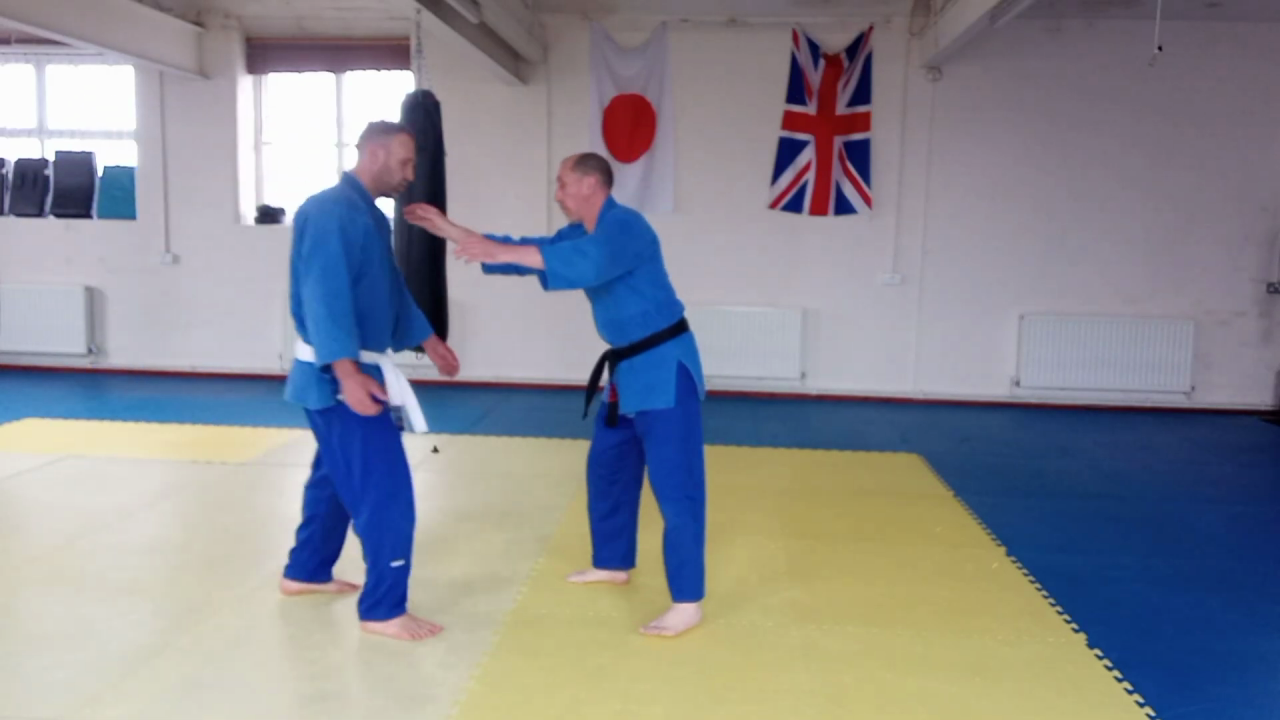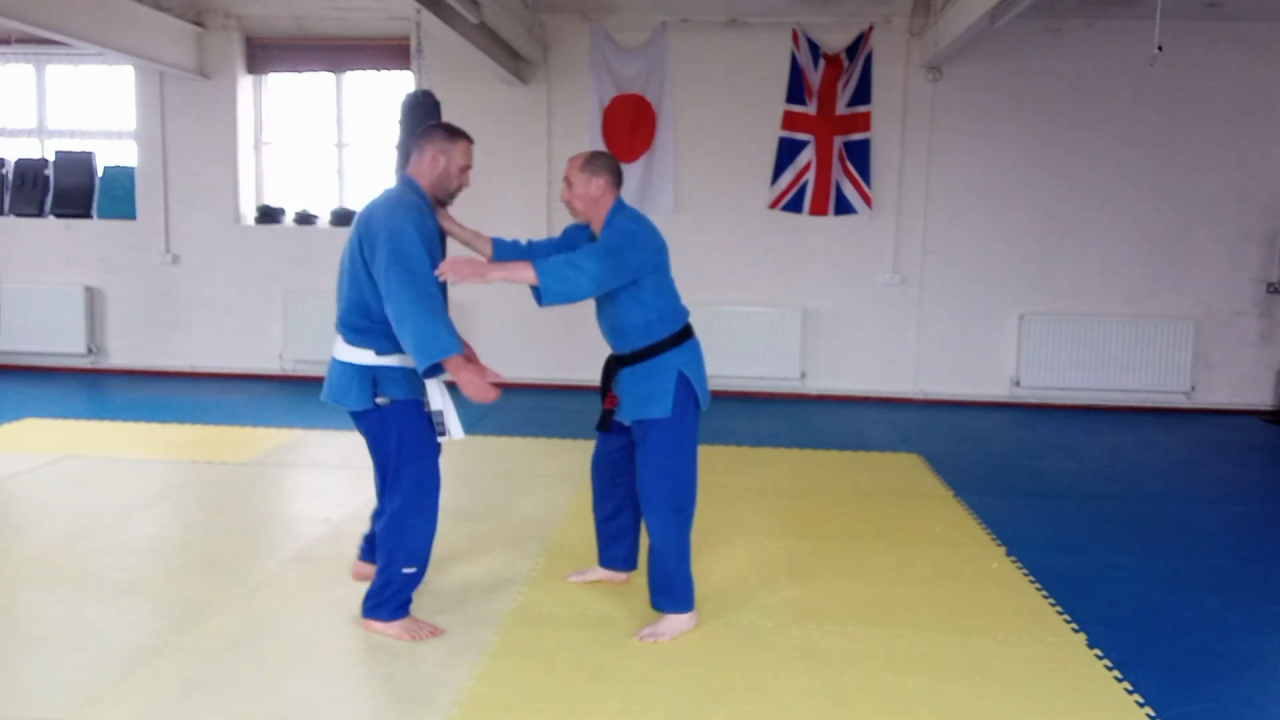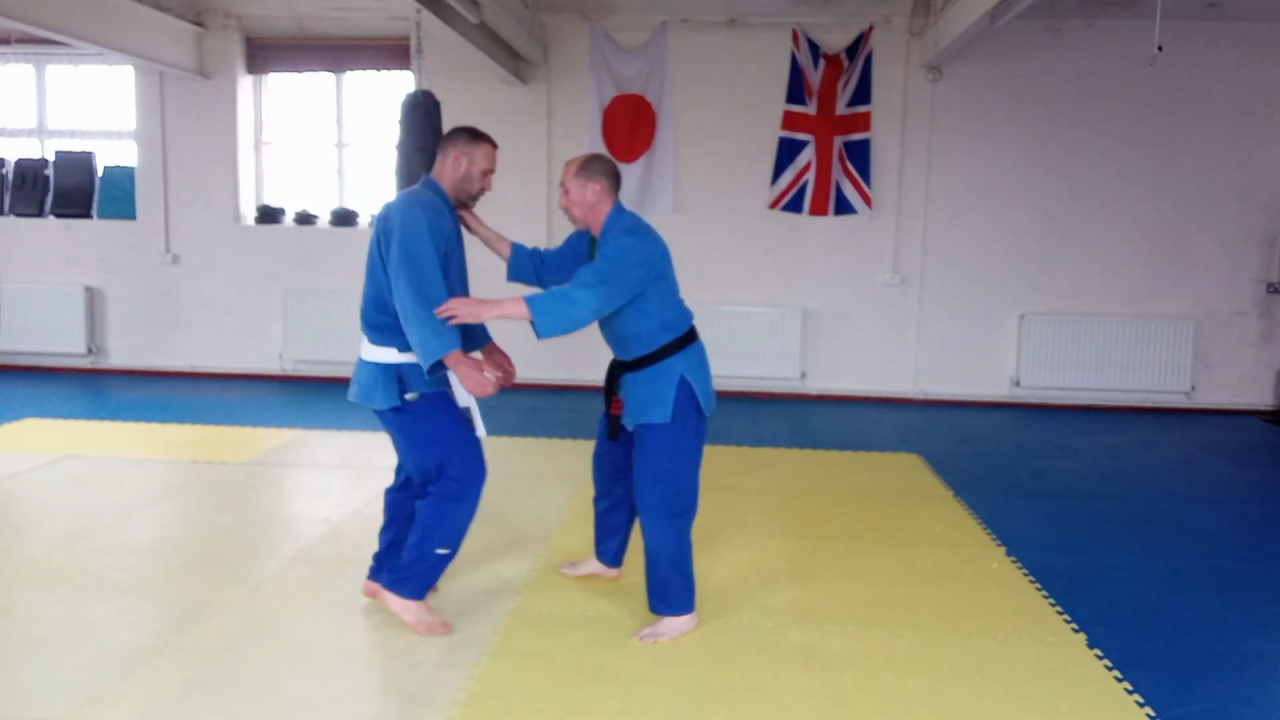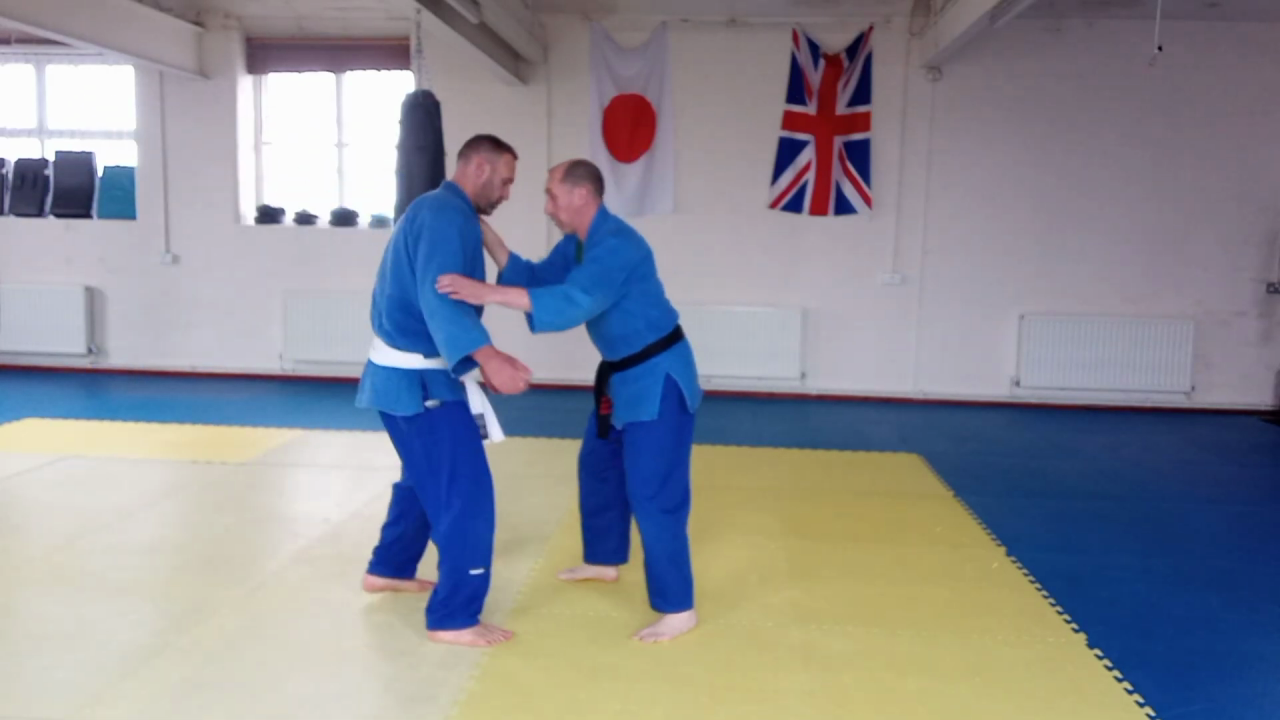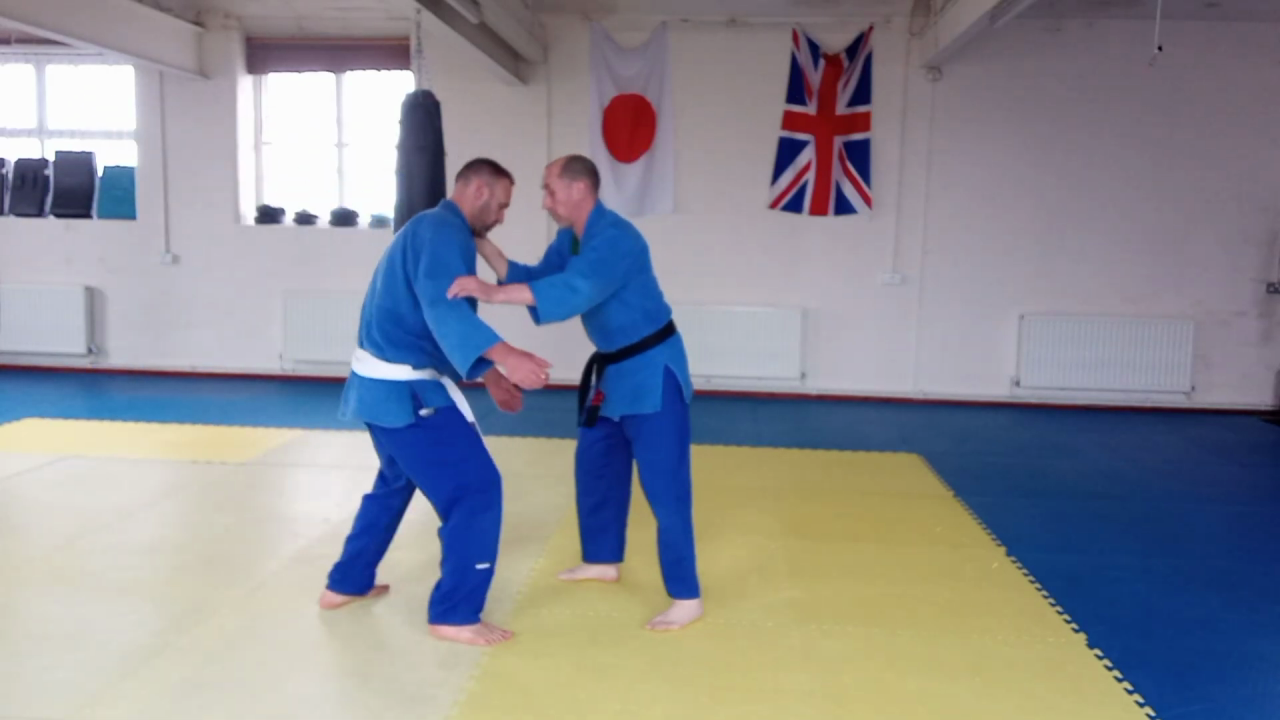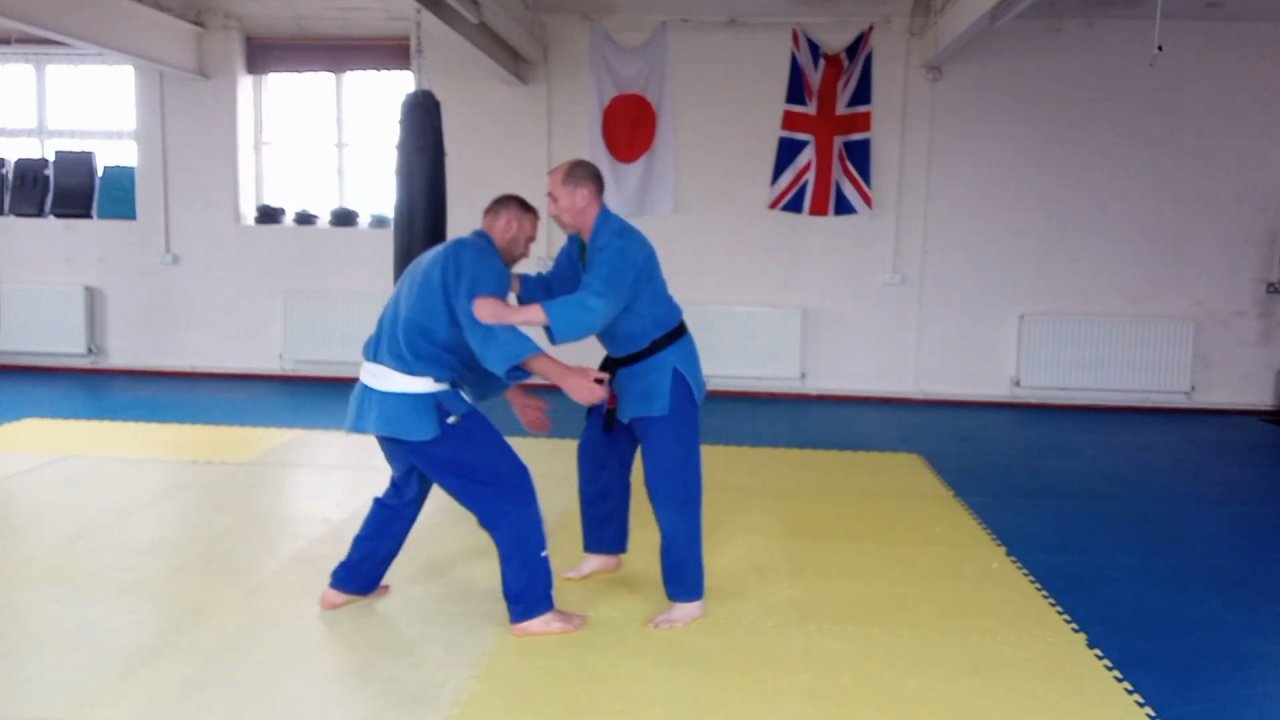
dt=0.3s
person 1, frame 1
left shoulder: (370, 217)
right shoulder: (330, 212)
left elbow: (391, 291)
right elbow: (325, 299)
left wrist: (429, 341)
right wrist: (348, 373)
left hip: (357, 368)
right hip: (339, 374)
left knee: (338, 474)
right knee: (384, 485)
left ankle: (306, 571)
right ankle: (382, 608)
person 1, frame 2
left shoulder: (406, 210)
right shoulder: (399, 215)
right elbow: (409, 302)
left wrist: (457, 349)
right wrist: (460, 368)
left hip: (381, 369)
right hip: (377, 374)
left knee: (408, 473)
right knee: (414, 485)
left ankle: (376, 557)
right ankle: (384, 610)
person 1, frame 3
left shoulder: (434, 213)
right shoulder: (416, 213)
left elbow: (449, 298)
right elbow: (417, 299)
left wrist: (487, 347)
right wrist: (461, 363)
left hip: (406, 369)
right hip: (402, 373)
left knee: (421, 475)
right knee: (461, 471)
left ankle: (386, 573)
right ankle: (404, 584)
person 1, frame 4
left shoulder: (436, 213)
right shoulder: (444, 214)
right elbow: (440, 300)
left wrist: (481, 358)
right wrist: (490, 358)
left hip: (399, 371)
right hip: (418, 378)
left knee: (424, 476)
right knee: (465, 492)
left ankle: (389, 567)
right ankle: (453, 618)
person 1, frame 5
left shoulder: (429, 230)
right shoulder: (443, 231)
right elbow: (445, 310)
left wrist: (487, 374)
right wrist: (505, 356)
left hip: (380, 381)
right hip: (405, 389)
left knee: (397, 481)
right knee: (477, 489)
left ankle: (347, 583)
right ankle: (455, 614)
person 1, frame 6
left shoulder: (446, 257)
right shoulder: (477, 259)
right elbow: (486, 331)
left wrist: (514, 394)
right wrist: (560, 374)
left hip: (379, 394)
right hip: (419, 402)
left knee: (408, 485)
right knee: (509, 488)
left ankle: (349, 584)
right ankle: (532, 611)
person 2, frame 1
left shoulder: (625, 226)
right shoulder: (581, 232)
left elbow: (587, 263)
right elbow: (531, 251)
left wrist: (503, 252)
right wrist: (449, 229)
left hip: (665, 366)
right hip: (630, 366)
left knee: (674, 482)
right knee: (608, 467)
left ankle: (687, 601)
right ankle: (612, 563)
person 2, frame 2
left shoulder: (632, 233)
right shoulder: (587, 233)
left elbow: (578, 274)
right elbow: (530, 254)
left wrist: (488, 271)
right wrist: (455, 230)
left hip: (667, 373)
right hip: (632, 371)
left knee: (662, 490)
right knee: (611, 471)
left ankle: (679, 608)
right ankle: (615, 563)
person 2, frame 3
left shoulder: (632, 243)
right shoulder: (591, 239)
left elbow: (578, 301)
right elbow: (543, 266)
left wrist: (490, 309)
right wrist: (478, 228)
left hip: (671, 378)
right hip: (638, 375)
left knee: (659, 494)
right knee: (612, 466)
left ankle: (677, 610)
right ankle: (607, 558)
person 2, frame 4
left shoulder: (617, 245)
right shoulder: (576, 244)
left elbow: (571, 303)
right elbow: (534, 278)
left wrist: (487, 293)
right wrist: (486, 235)
left hip: (659, 376)
right hip: (623, 374)
left knee: (654, 492)
right knee: (599, 467)
left ankle: (678, 608)
right ankle: (604, 560)
person 2, frame 5
left shoulder: (615, 237)
right shoulder: (569, 239)
left elbow: (573, 290)
right elbow: (534, 279)
left wrist: (493, 292)
right wrist: (483, 247)
left hip: (652, 369)
right hip: (615, 368)
left knee: (663, 482)
right knee: (596, 465)
left ankle: (686, 597)
right ankle: (603, 559)
person 2, frame 6
left shoulder: (620, 245)
right shoulder: (580, 243)
left elbow: (592, 309)
right elbow: (551, 289)
left wrist: (513, 316)
left hip: (664, 371)
right hip: (628, 369)
left knee: (671, 484)
right knee: (599, 457)
left ankle: (688, 598)
right ankle: (604, 551)
